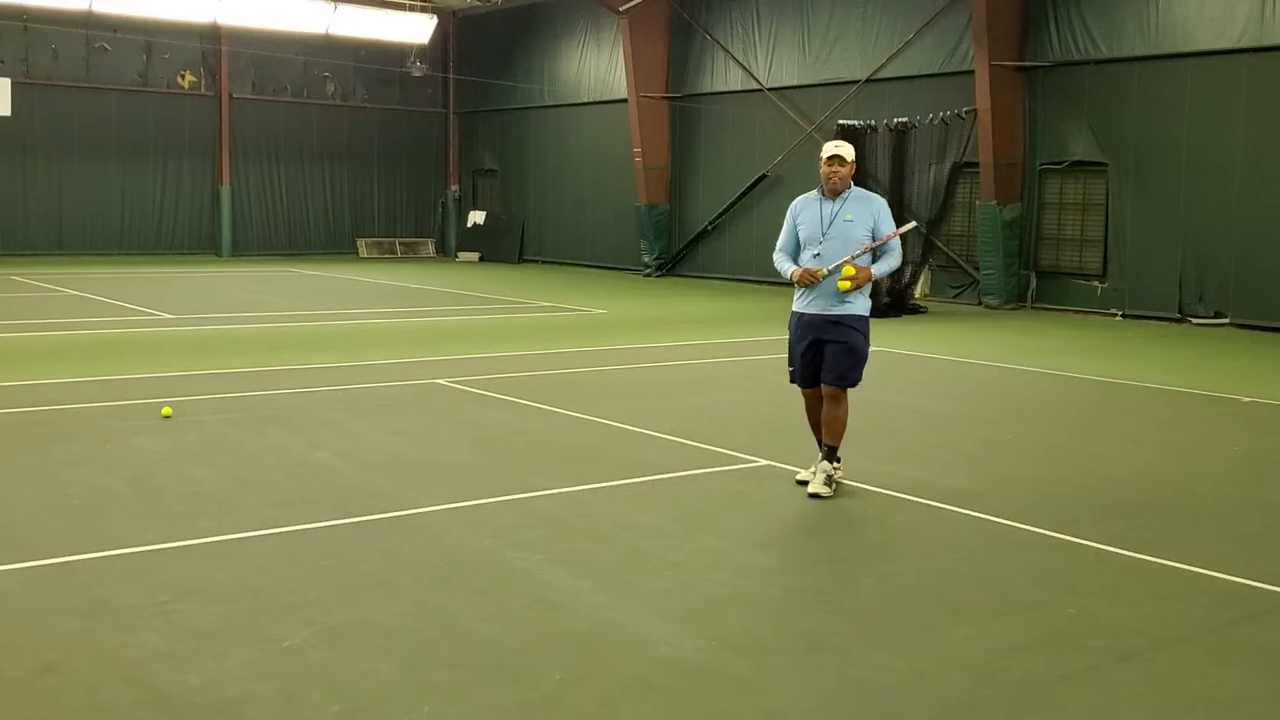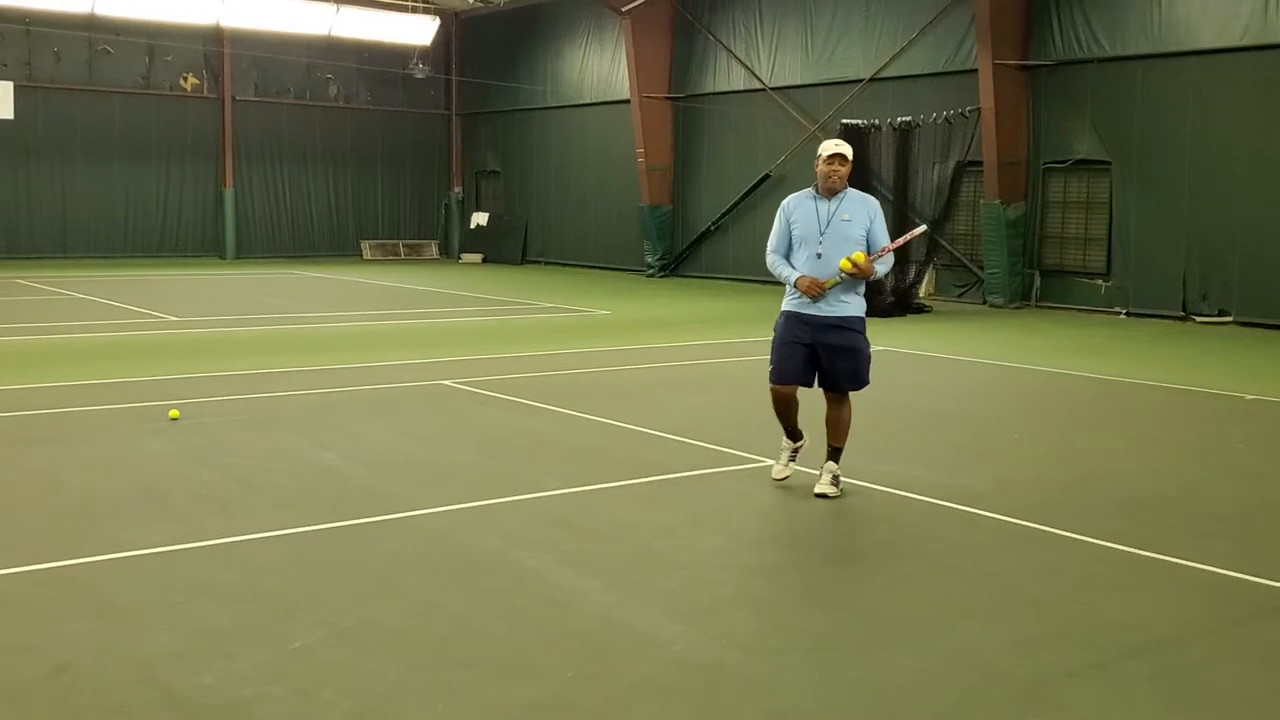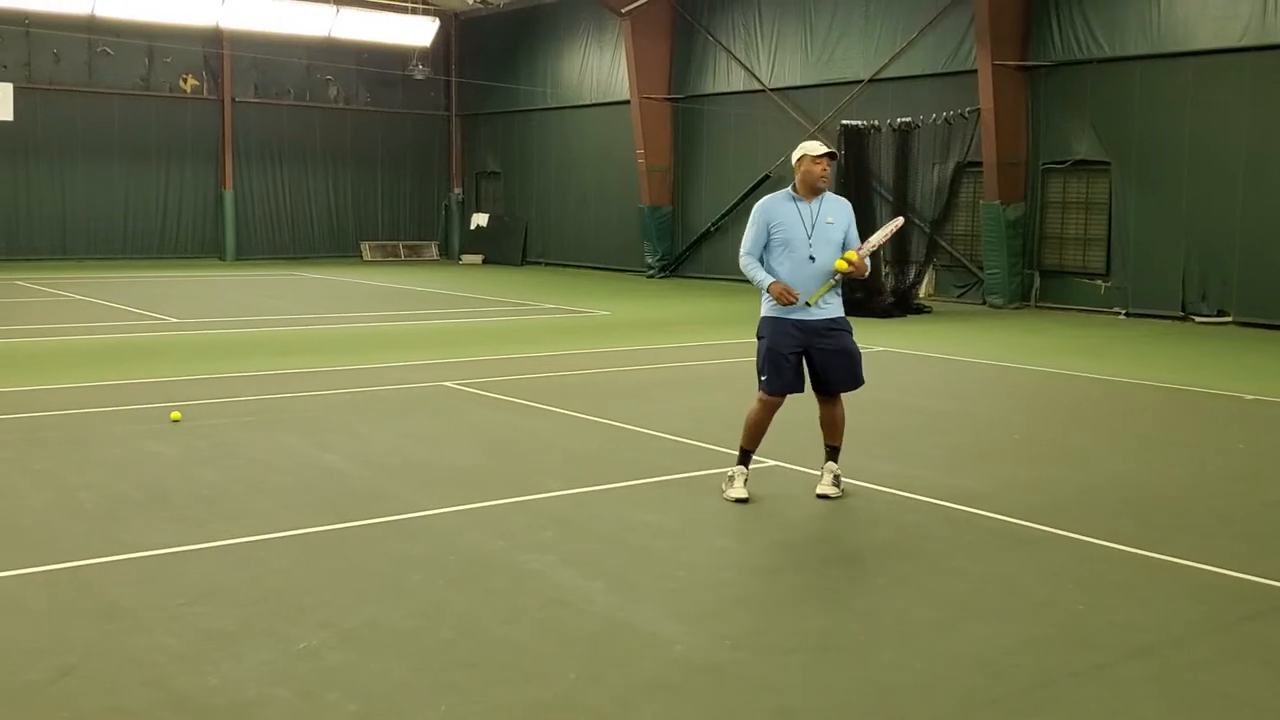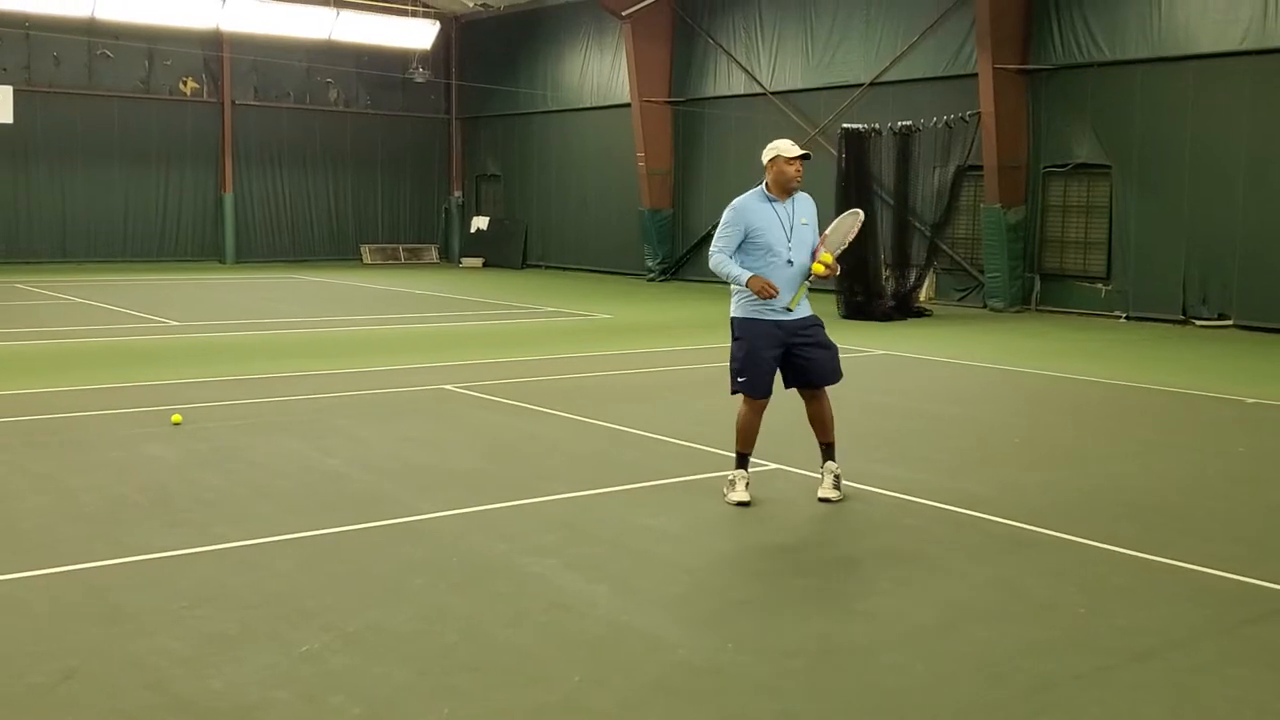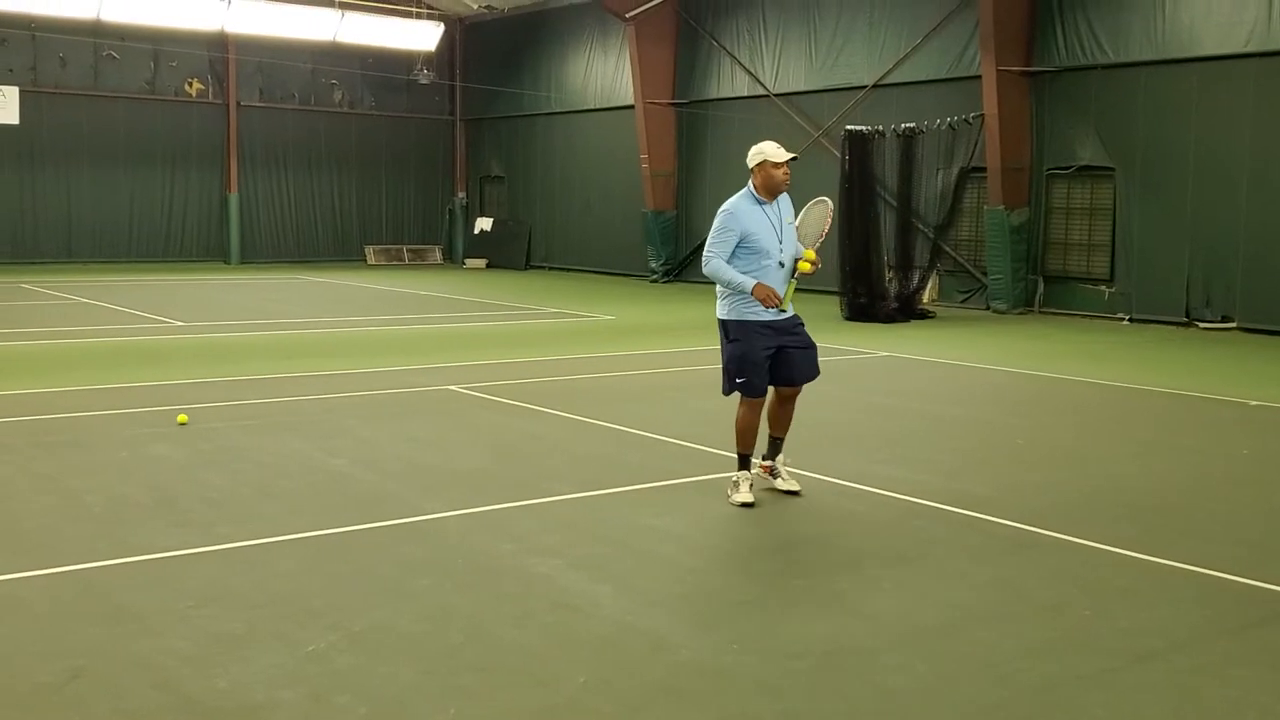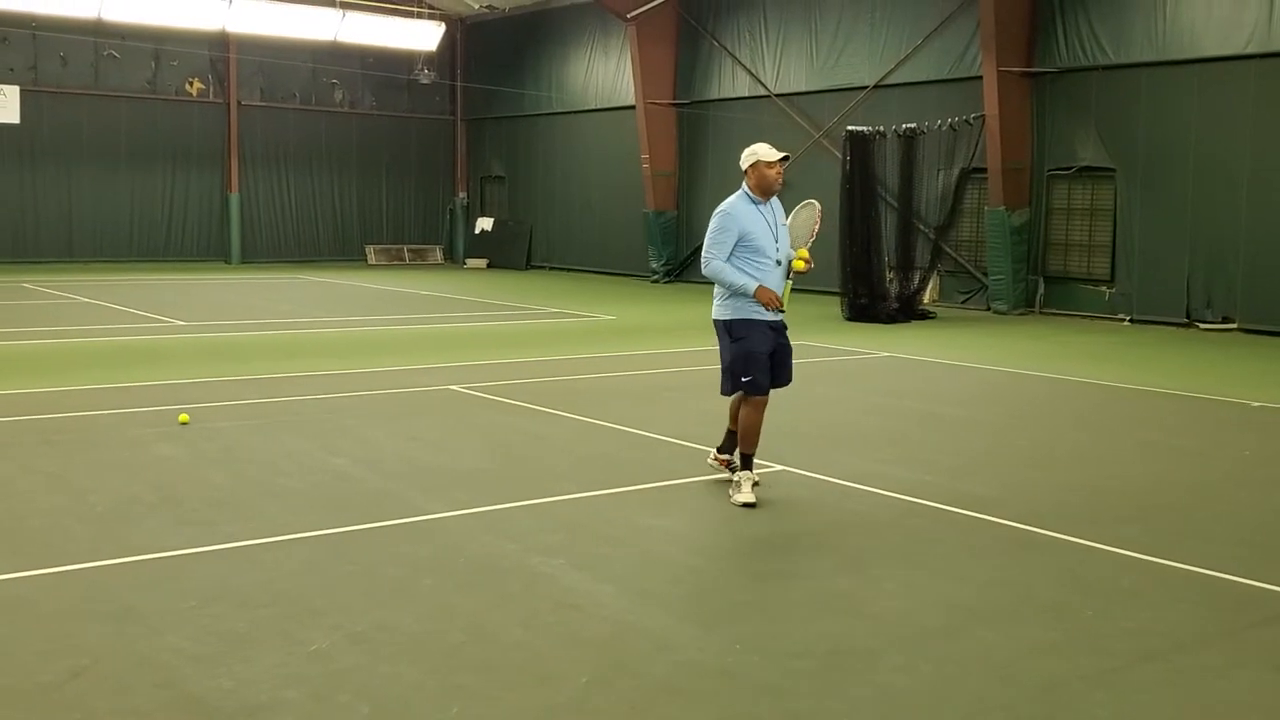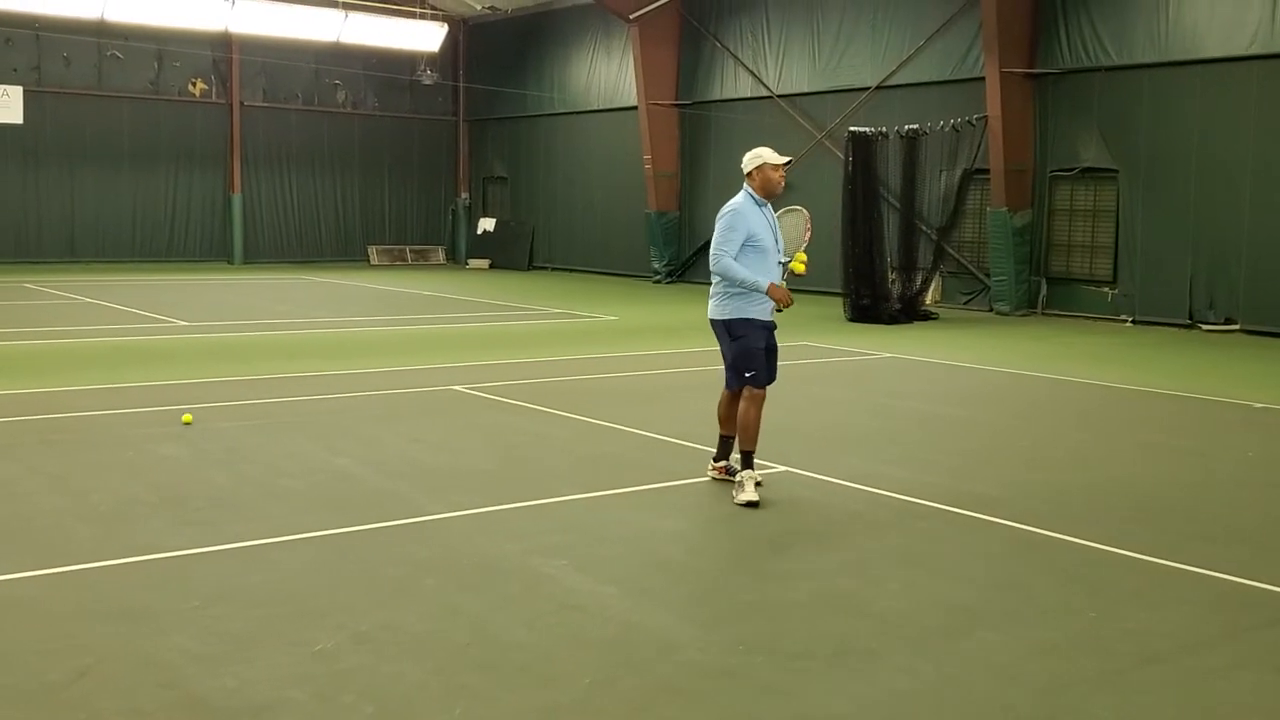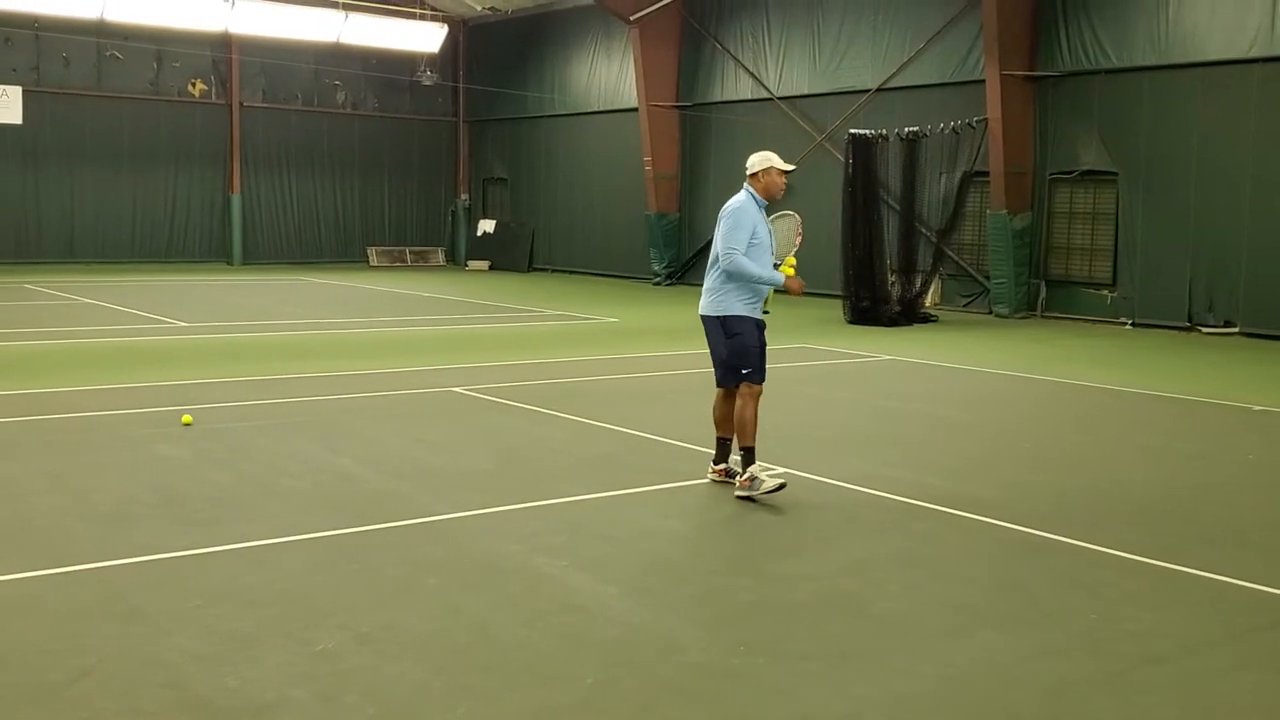
dt=0.3s
person 1, frame 1
left shoulder: (873, 205)
right shoulder: (800, 206)
left elbow: (893, 254)
right elbow: (781, 252)
left wrist: (870, 272)
right wrist: (793, 272)
left hip: (847, 315)
right hip: (805, 312)
left knee: (834, 390)
right knee: (810, 390)
left ankle: (827, 465)
right ankle: (828, 458)
person 1, frame 2
left shoulder: (868, 206)
right shoulder: (792, 205)
left elbow: (886, 256)
right elbow: (774, 255)
left wrist: (873, 270)
right wrist: (797, 279)
left hip: (844, 317)
right hip: (797, 313)
left knee: (838, 394)
right knee: (781, 387)
left ankle: (832, 466)
right ankle: (794, 441)
person 1, frame 3
left shoulder: (842, 208)
right shoulder: (768, 207)
left elbow: (858, 254)
right elbow: (747, 257)
left wrist: (862, 267)
right wrist: (770, 284)
left hip: (828, 319)
right hip: (779, 319)
left knee: (830, 395)
right knee: (770, 397)
left ankle: (831, 466)
right ankle: (740, 468)
person 1, frame 4
left shoulder: (806, 203)
right shoulder: (742, 208)
right elbow: (717, 256)
left wrist: (824, 263)
right wrist: (748, 279)
left hip: (800, 316)
right hip: (755, 319)
left knee: (816, 391)
right knee: (755, 399)
left ankle: (830, 467)
right ankle: (740, 473)
person 1, frame 5
left shoulder: (785, 202)
right shoulder: (734, 212)
right elbow: (711, 263)
left wrist: (804, 258)
right wrist: (752, 287)
left hip: (782, 316)
right hip: (744, 319)
left knee: (789, 388)
right knee: (752, 397)
left ankle: (771, 461)
right ankle: (743, 474)
person 1, frame 6
left shoulder: (775, 206)
right shoulder: (731, 212)
right elbow: (710, 263)
left wrist: (796, 259)
right wrist: (755, 289)
left hip: (769, 317)
right hip: (741, 318)
left knee: (750, 391)
right knee: (756, 395)
left ankle: (725, 453)
right ankle: (744, 474)
person 1, frame 7
left shoulder: (765, 209)
right shoulder: (738, 211)
right elbow: (719, 261)
left wrist: (789, 264)
right wrist: (767, 286)
left hip: (757, 315)
right hip: (737, 316)
left knee: (739, 388)
right knee: (754, 390)
left ankle: (721, 461)
right ankle: (746, 474)
person 1, frame 8
left shoulder: (755, 209)
right shoulder: (741, 208)
right elbow: (730, 260)
left wrist: (777, 273)
right wrist: (780, 280)
left hip: (742, 312)
right hip: (728, 313)
left knee: (731, 387)
right knee: (749, 388)
left ankle: (720, 464)
right ankle: (749, 474)
